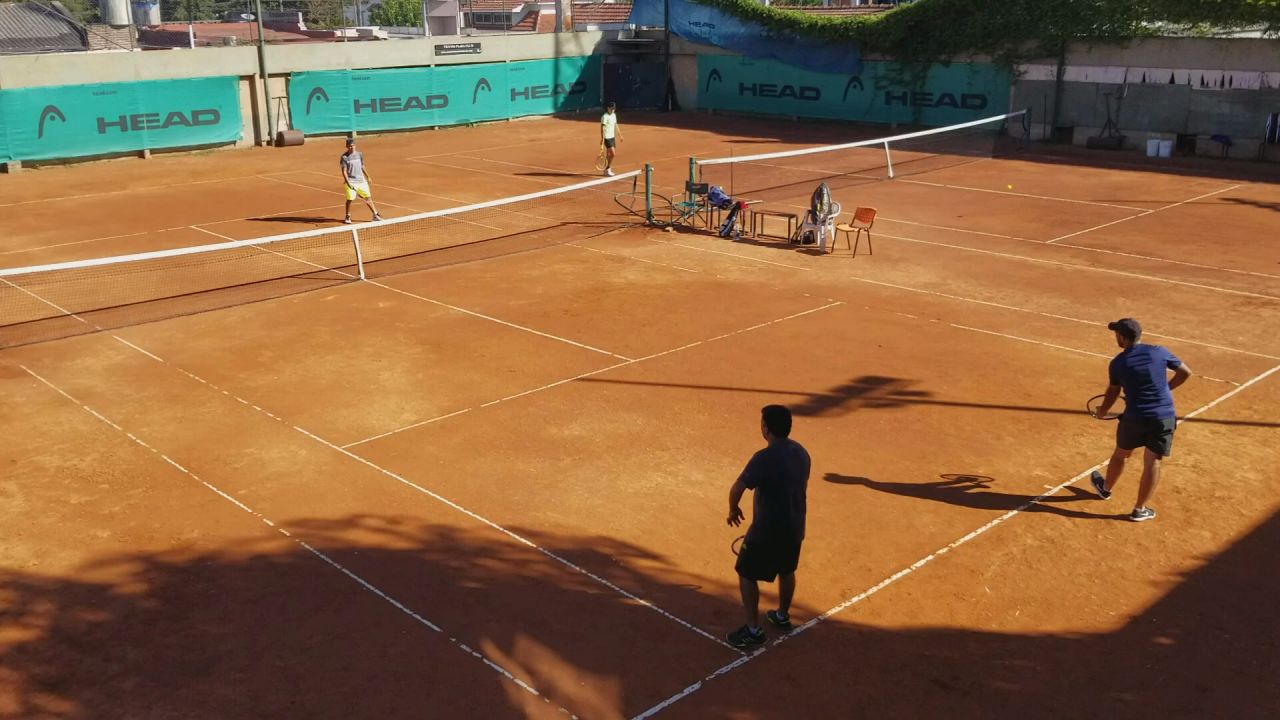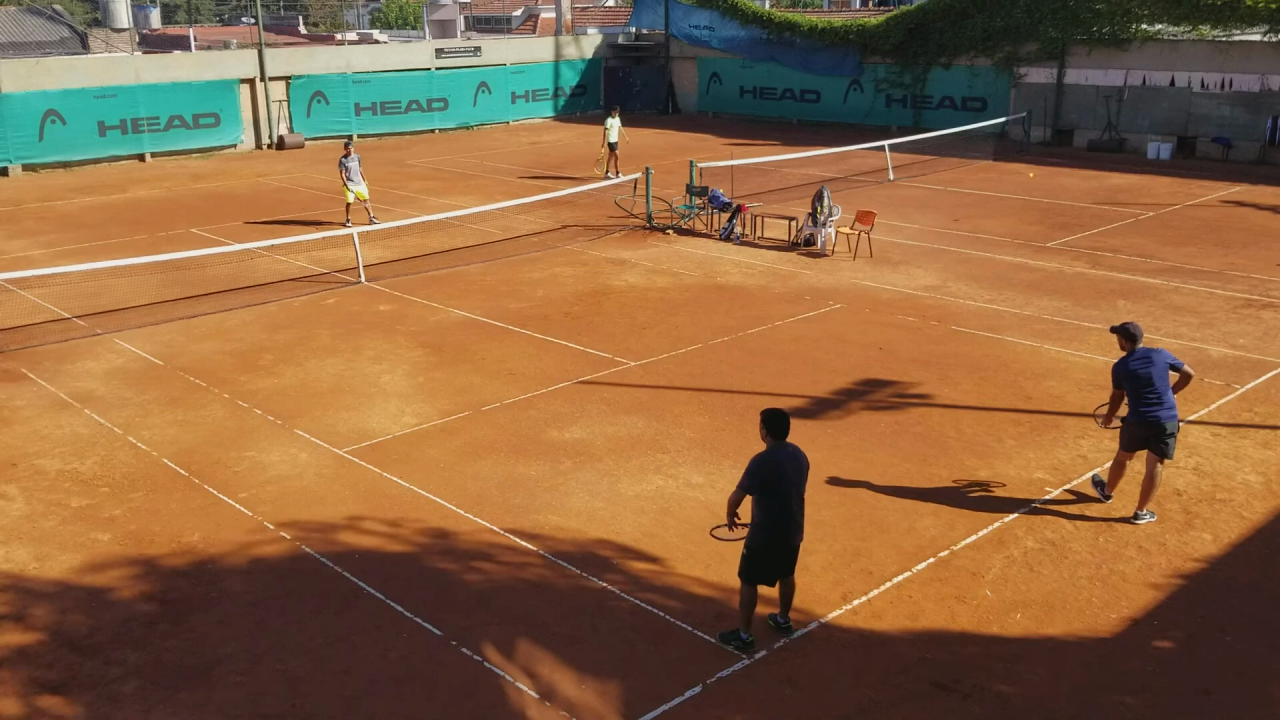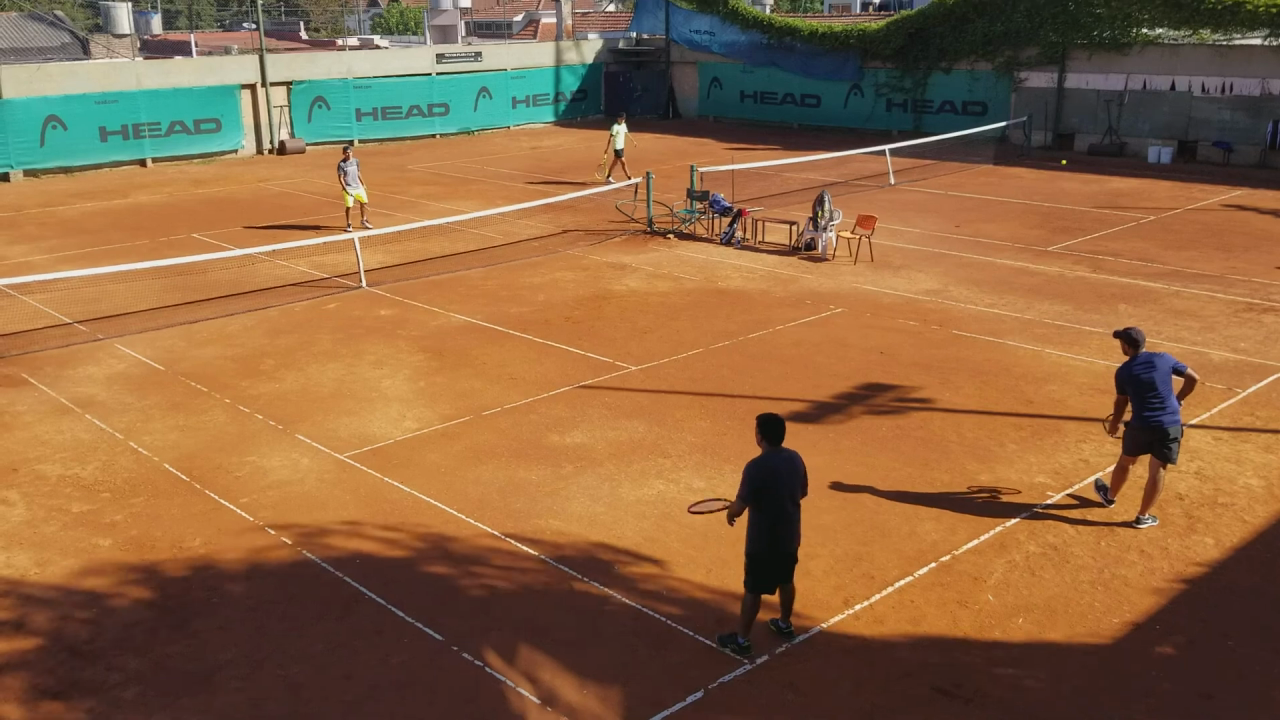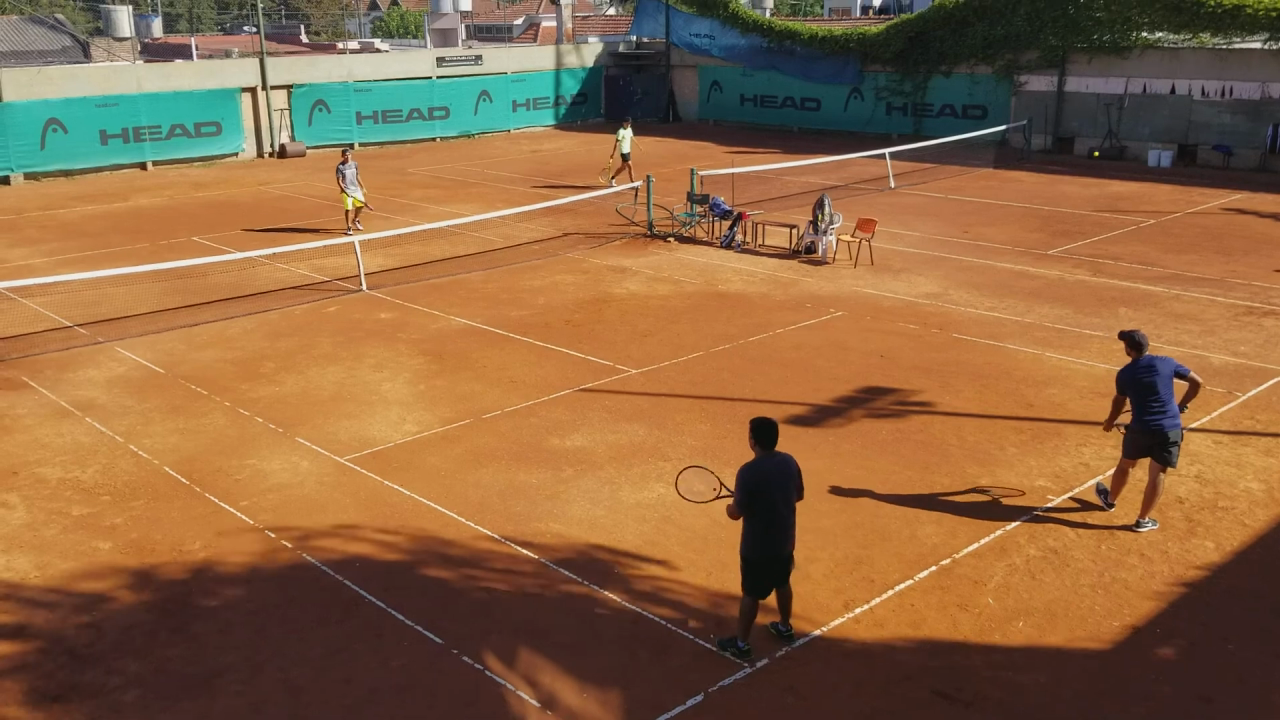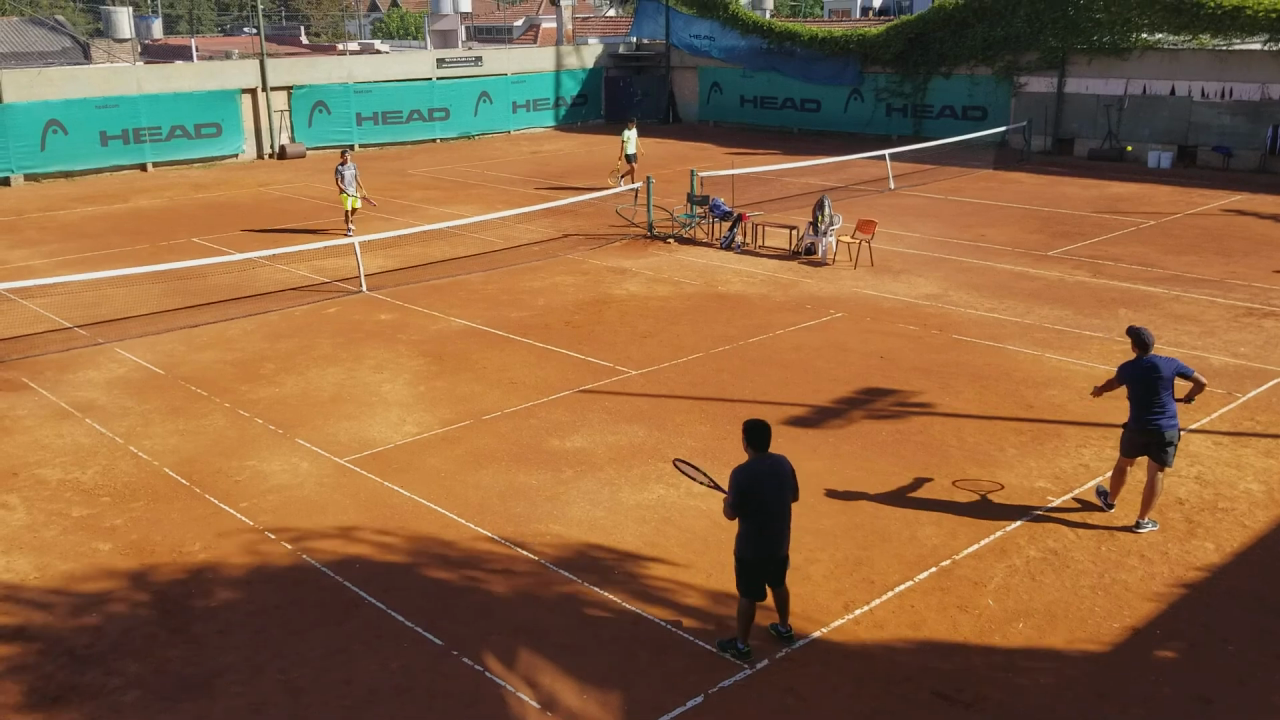
dt=0.1s
person 1, frame 1
left shoulder: (764, 458)
right shoulder: (801, 452)
left elbow: (736, 489)
left wrist: (733, 511)
left hip: (766, 532)
right hip: (794, 528)
left knee: (747, 574)
right knee: (787, 572)
left ankle: (752, 630)
right ankle: (782, 616)
person 1, frame 2
left shoulder: (762, 461)
right shoulder: (799, 455)
left elbow: (737, 497)
left wrist: (730, 515)
left hip: (765, 535)
right hip: (793, 531)
left knee: (748, 581)
right knee: (786, 575)
left ankle: (743, 635)
right ankle: (783, 619)
person 1, frame 3
left shoulder: (756, 467)
right shoulder: (795, 459)
left elbow: (739, 508)
right elbow: (802, 492)
left wrist: (730, 512)
left hip: (763, 541)
right hip: (790, 536)
left knee: (753, 590)
right knee: (785, 581)
left ankle: (741, 640)
right ankle: (785, 624)
person 1, frame 4
left shoulder: (749, 471)
right shoulder: (790, 462)
left elbow: (736, 513)
right elbow: (798, 496)
left wrist: (729, 508)
left hip: (757, 544)
right hip: (784, 540)
left knee: (751, 593)
right knee: (782, 583)
left ankle: (741, 643)
right ankle: (785, 627)
person 1, frame 5
left shoulder: (741, 473)
right shoulder: (784, 464)
left elbow: (731, 514)
right elbow: (794, 496)
left wrist: (727, 502)
left hip: (751, 546)
right hip: (780, 541)
left knee: (748, 596)
right knee: (778, 584)
left ankle: (741, 645)
right ankle: (784, 628)
person 2, frame 1
left shoulder: (1118, 362)
right shoulder: (1159, 352)
left elbow: (1113, 392)
right elbow: (1185, 372)
left wrist: (1104, 409)
left hip: (1135, 418)
right hip: (1164, 417)
left knee: (1121, 454)
right knee: (1153, 462)
left ankle: (1106, 489)
right ankle: (1140, 509)
person 2, frame 2
left shoulder: (1120, 366)
right shoulder: (1161, 355)
left elbow: (1117, 397)
right elbow: (1189, 374)
left wrist: (1109, 416)
left hip: (1138, 421)
right hip: (1167, 420)
left knee: (1123, 457)
right knee: (1155, 466)
left ankle: (1107, 492)
right ankle: (1141, 511)
person 2, frame 3
left shoulder: (1123, 371)
right shoulder: (1164, 359)
left elbow: (1121, 403)
right elbow: (1193, 378)
left wrist: (1114, 423)
right wrist: (1177, 400)
left hip: (1141, 426)
right hip: (1170, 425)
left knee: (1125, 462)
right knee: (1157, 470)
left ankle: (1109, 496)
right ankle: (1143, 516)
person 2, frame 4
left shoulder: (1124, 374)
right shoulder: (1166, 363)
left elbow: (1119, 401)
right elbow: (1197, 382)
left wrist: (1110, 421)
right wrist: (1183, 404)
left hip: (1141, 430)
right hip: (1170, 429)
left knee: (1125, 464)
right knee: (1157, 474)
left ankle: (1110, 500)
right ankle: (1143, 519)
person 2, frame 5
left shoulder: (1127, 369)
right shoulder: (1169, 364)
left elbow: (1114, 383)
right elbow: (1202, 382)
left wrist: (1100, 390)
right wrist: (1189, 396)
left hip: (1137, 428)
right hip: (1166, 430)
left knee: (1124, 463)
right knee: (1156, 474)
left ankle: (1110, 501)
right ankle: (1143, 520)
